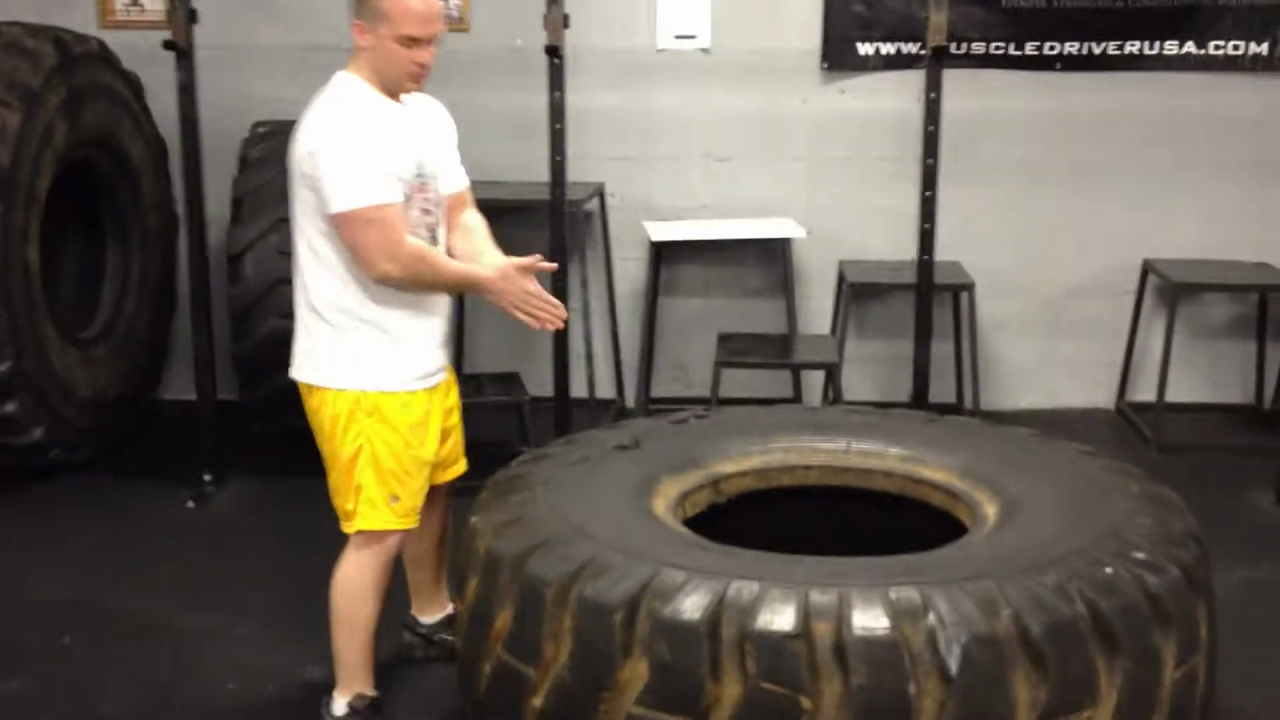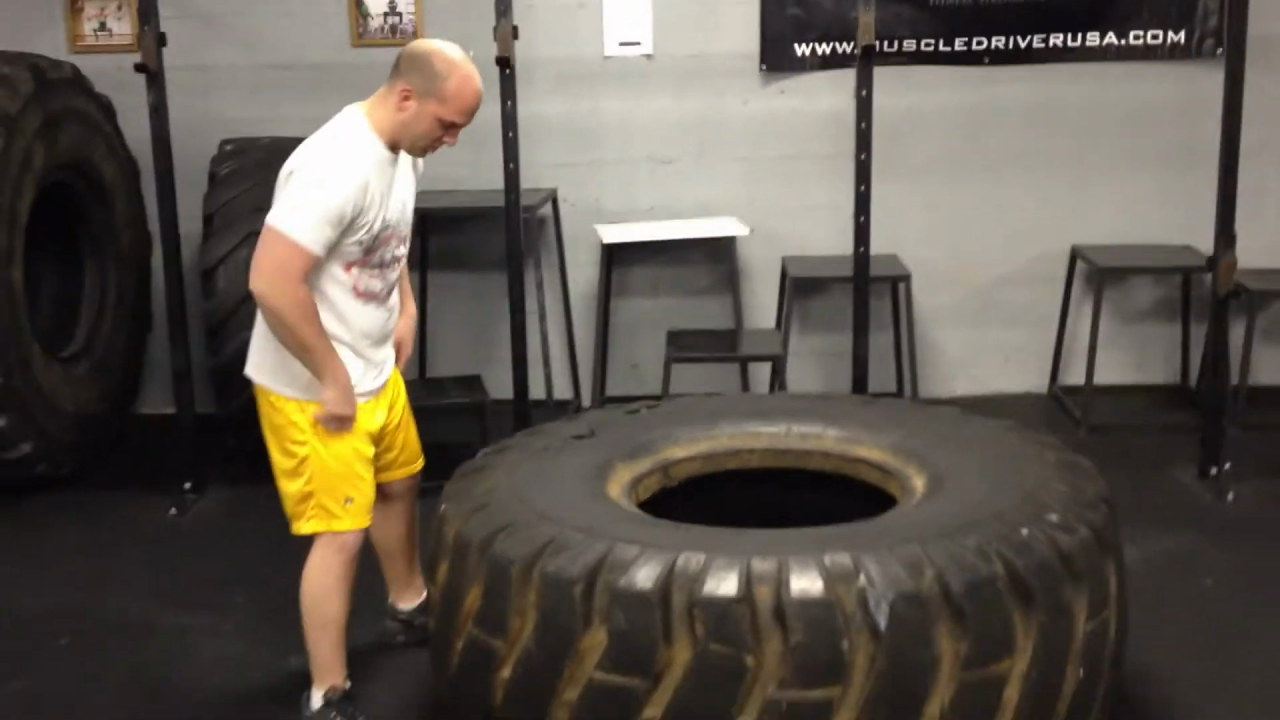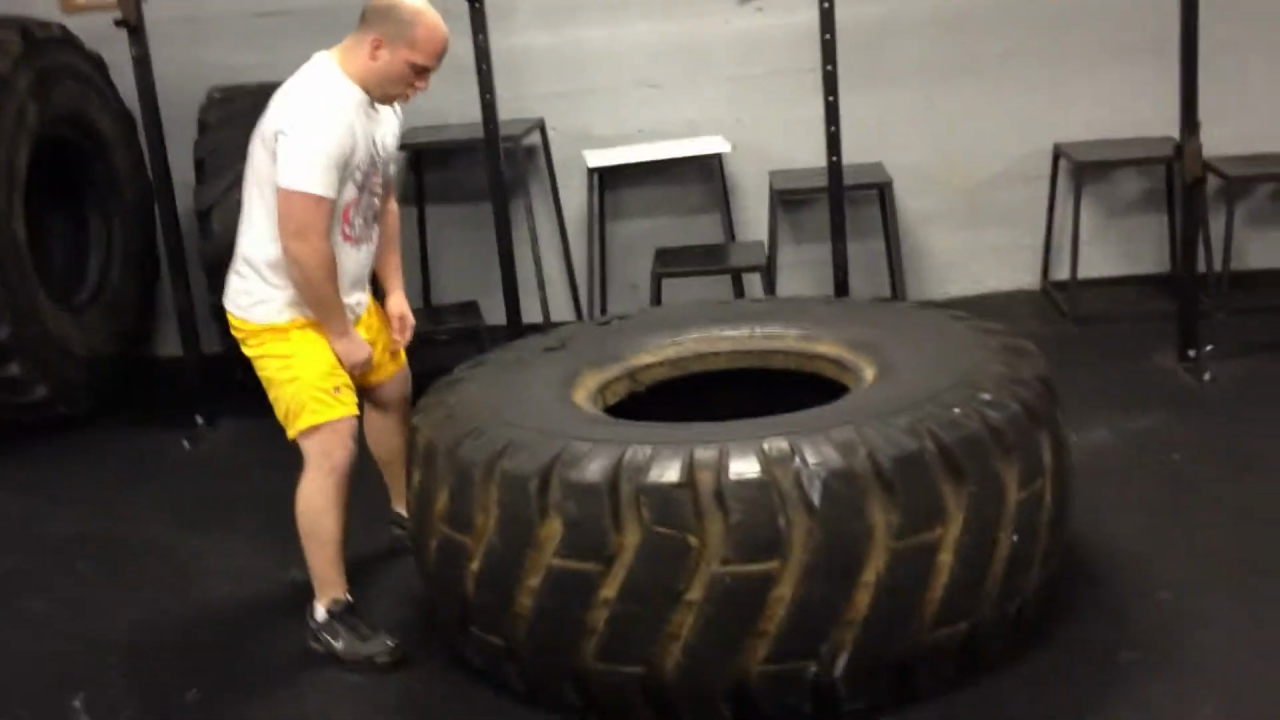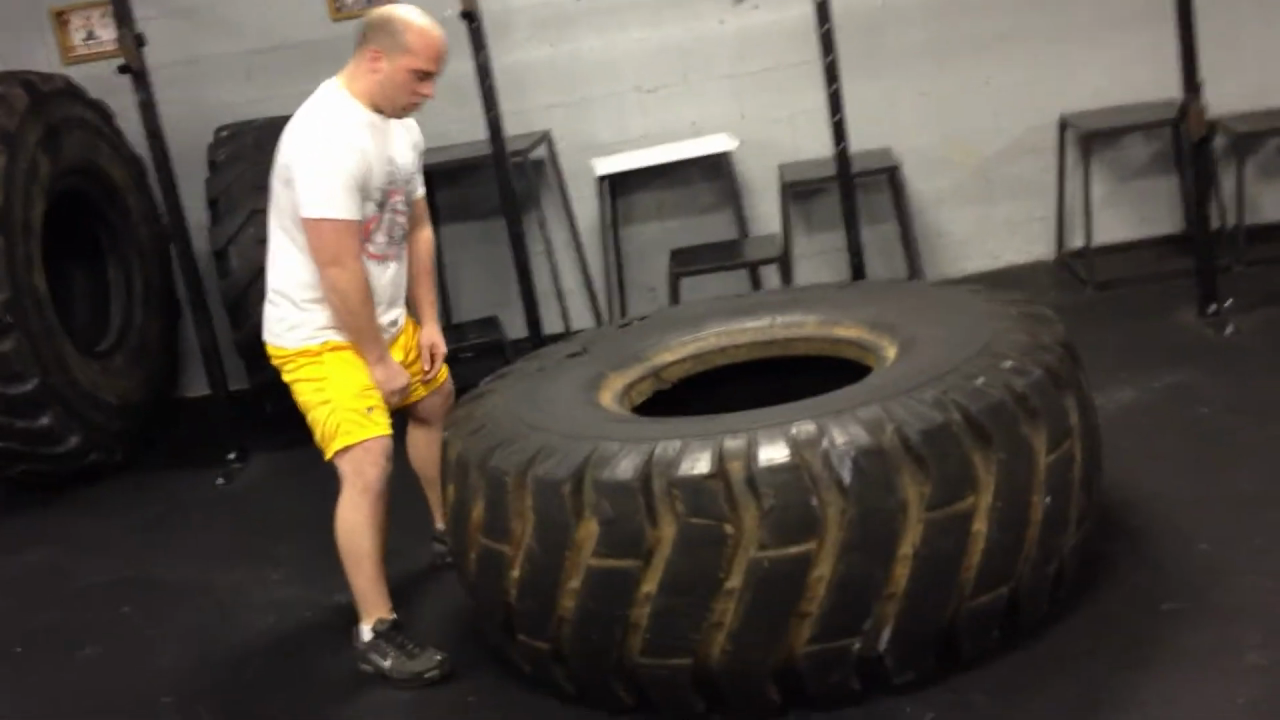
dt=0.7s
person 1, frame 1
left shoulder: (428, 114)
right shoulder: (343, 123)
left elbow: (458, 214)
right elbow: (388, 256)
left wrist: (497, 268)
right wrist: (487, 280)
left hip: (421, 356)
right hip: (363, 372)
left knee: (432, 494)
right knee: (377, 535)
left ankle: (430, 620)
person 1, frame 2
left shoulder: (398, 153)
right shoulder: (335, 165)
right elbow: (271, 283)
left wrist: (404, 304)
right wrist: (330, 379)
left hip: (374, 368)
right hip: (311, 388)
left knee: (400, 483)
right knee: (340, 535)
left ankle: (408, 605)
person 1, frame 3
left shoulder: (378, 101)
right shoulder: (317, 112)
left elbow: (383, 201)
right elbow: (303, 242)
left wrist: (393, 290)
right wrist: (339, 335)
left hip: (345, 296)
right hip: (283, 308)
left knee: (394, 388)
right knee: (332, 450)
left ankle: (406, 511)
right ankle: (330, 612)
person 1, frame 4
left shoulder: (399, 128)
right shoulder: (329, 136)
left elbow: (416, 226)
right elbow: (339, 268)
left wrist: (427, 320)
right wrist: (378, 360)
left hip: (385, 321)
right hip: (321, 336)
left knee: (436, 407)
right knee: (368, 470)
left ankle: (450, 529)
right ankle: (375, 633)
